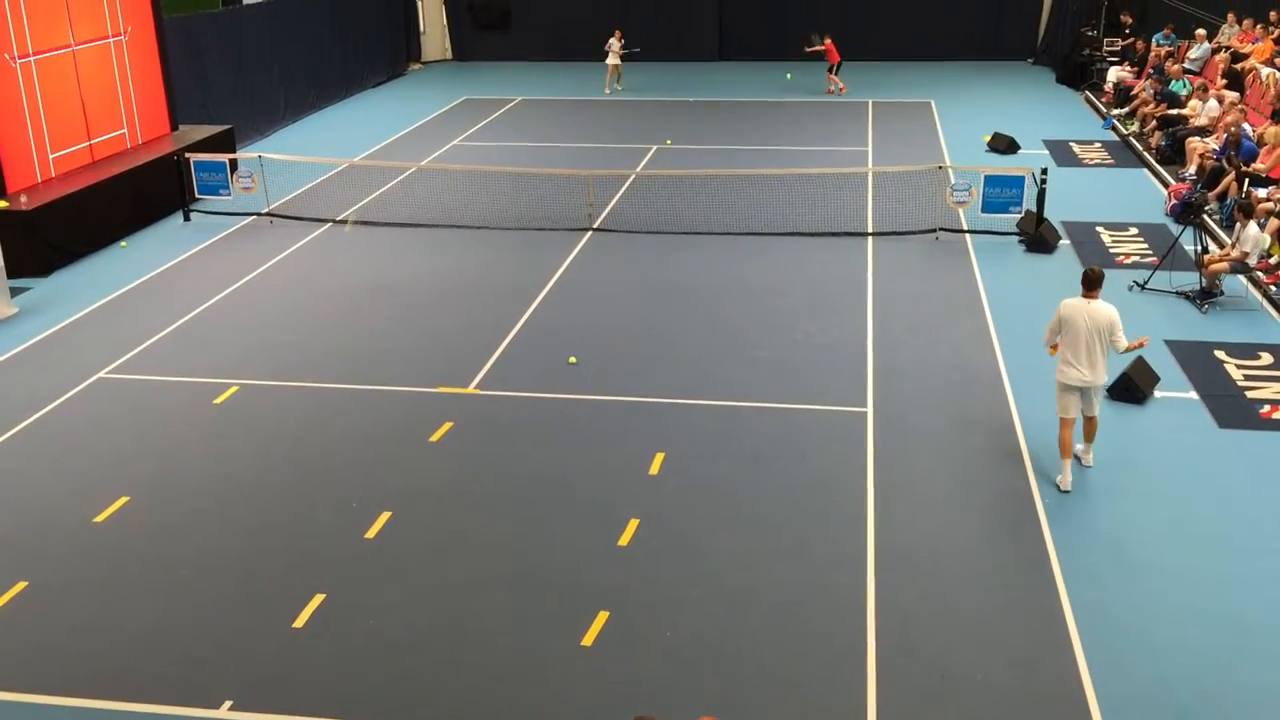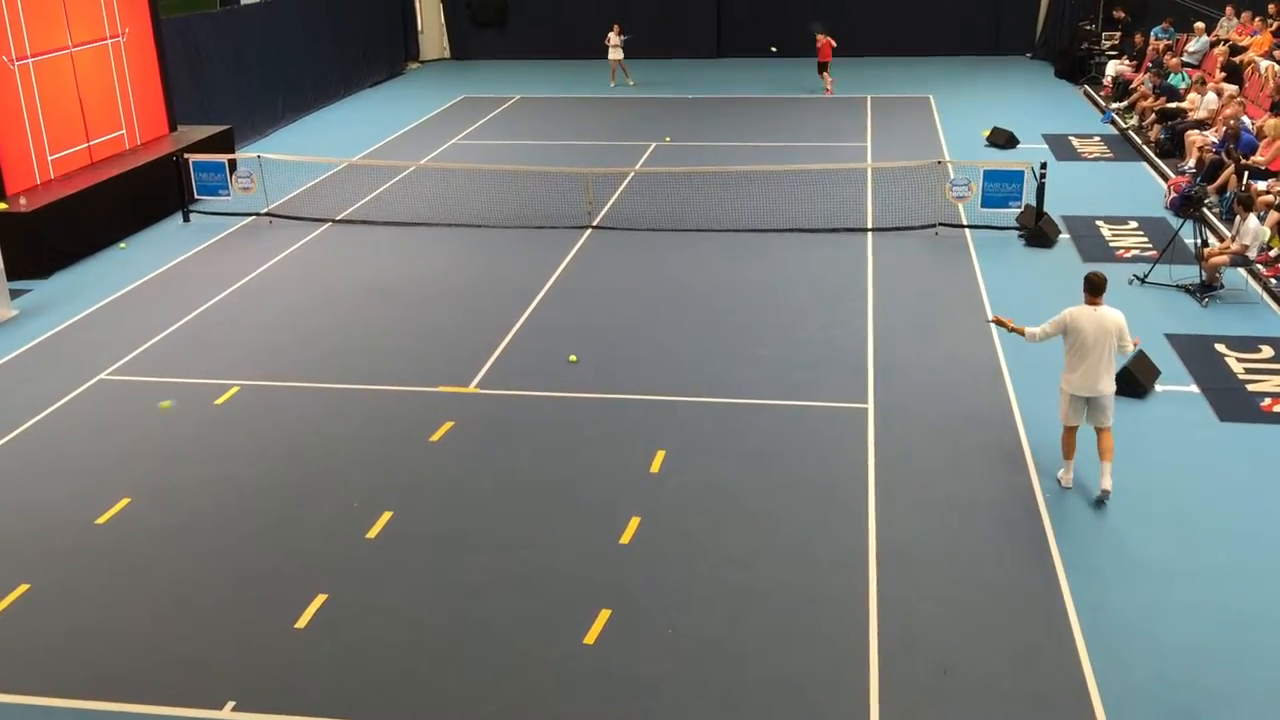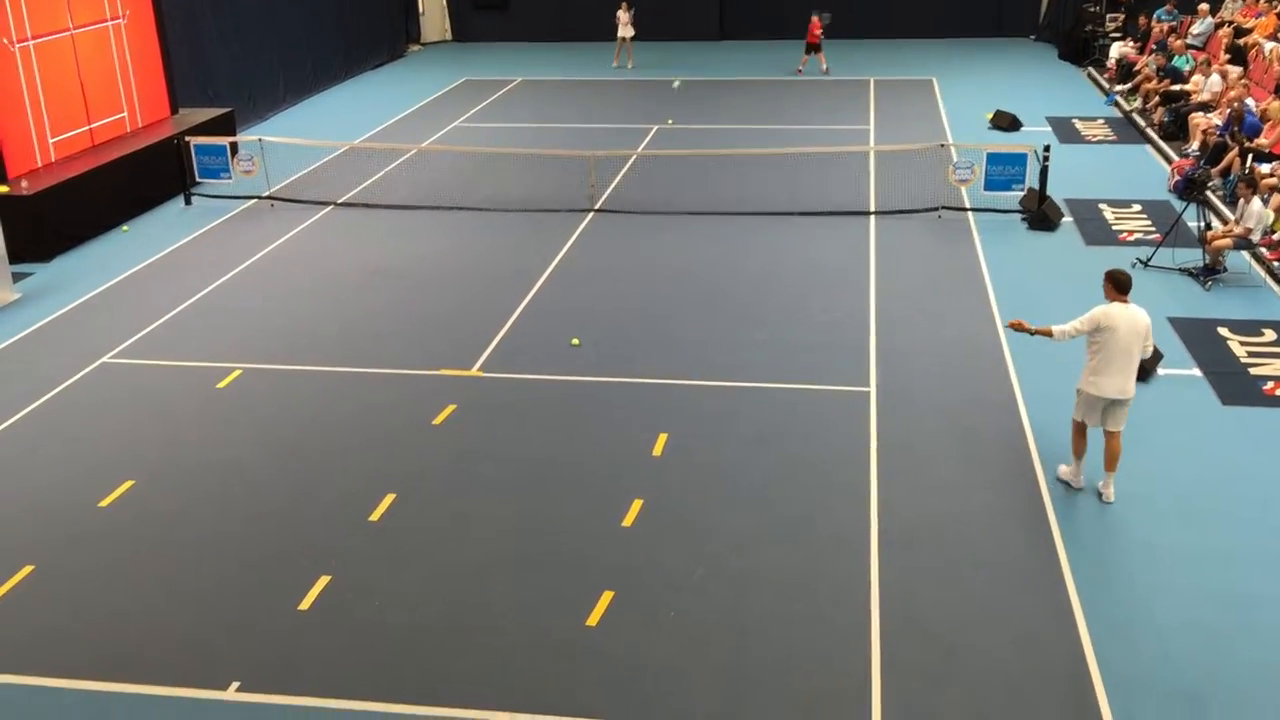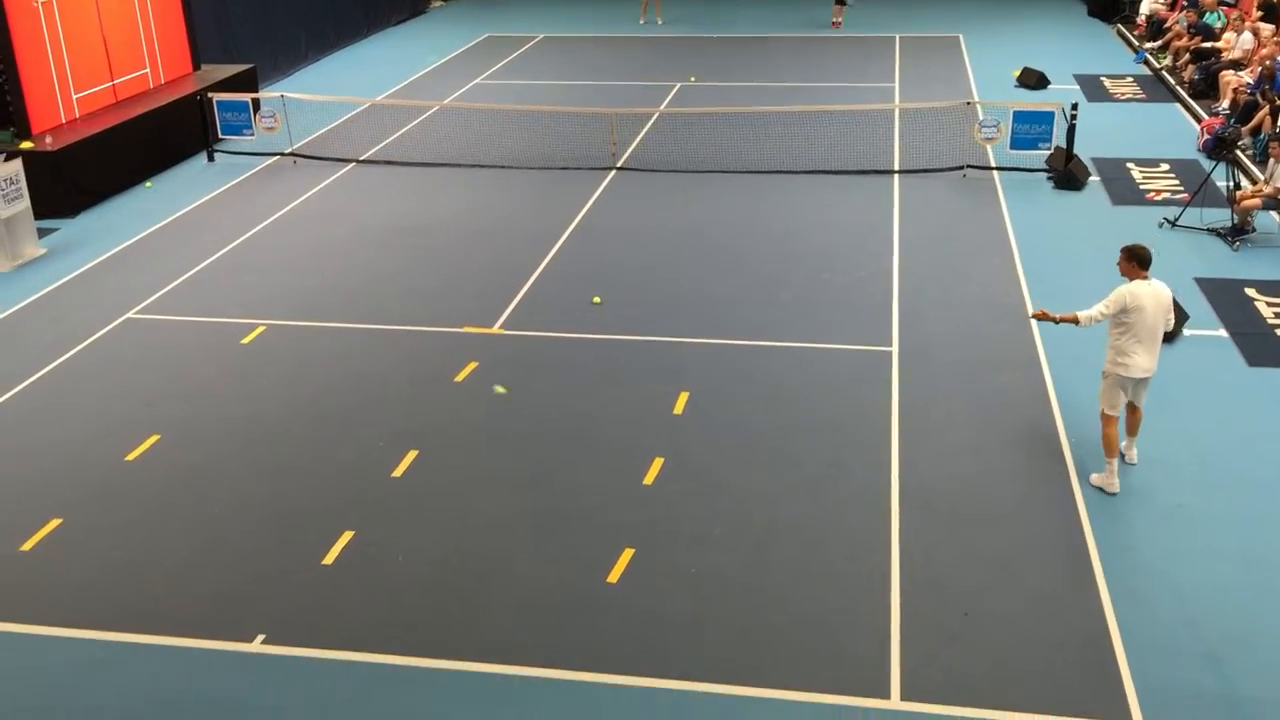
dt=0.5s
person 1, frame 1
left shoulder: (1066, 306)
right shoulder: (1110, 312)
left elbow: (1049, 339)
right elbow: (1120, 346)
left wrist: (1054, 344)
right wrist: (1137, 345)
left hip: (1068, 376)
right hip: (1096, 376)
left knee: (1066, 423)
right knee: (1091, 415)
left ankle: (1066, 476)
right ankle: (1087, 453)
person 1, frame 2
left shoulder: (1070, 316)
right shoulder: (1117, 317)
left elbow: (1038, 334)
right elbow: (1125, 350)
left wrist: (1010, 326)
right wrist: (1134, 344)
left hip: (1074, 384)
right hip: (1104, 386)
left knee: (1070, 428)
right knee: (1104, 430)
left ankle: (1067, 474)
right ankle: (1106, 479)
person 1, frame 3
left shoulder: (1102, 314)
right shoulder: (1143, 317)
left elbow: (1066, 332)
right elbow: (1147, 352)
left wrist: (1031, 330)
left hip: (1095, 385)
right hip: (1125, 388)
left knee: (1079, 425)
right knee: (1113, 434)
left ankle: (1076, 474)
right ankle: (1108, 487)
person 1, frame 4
left shoulder: (1126, 293)
right shoulder: (1164, 291)
left elbow: (1092, 316)
right elbow: (1168, 325)
left wrist: (1055, 318)
left hip: (1122, 366)
right hip: (1148, 364)
left knee: (1109, 418)
right knee: (1134, 406)
left ankle: (1111, 477)
right ankle: (1130, 449)
